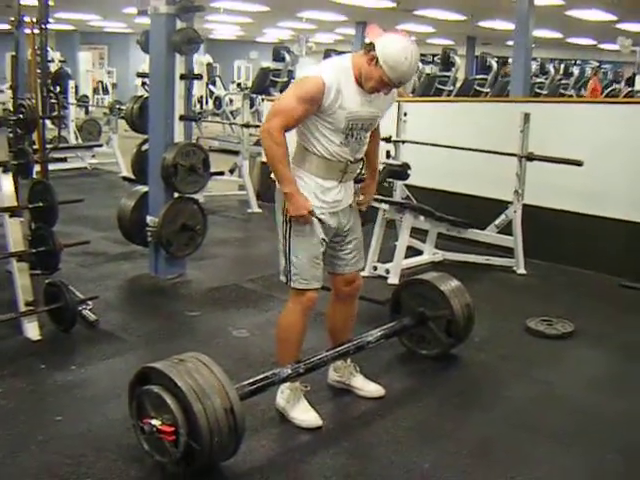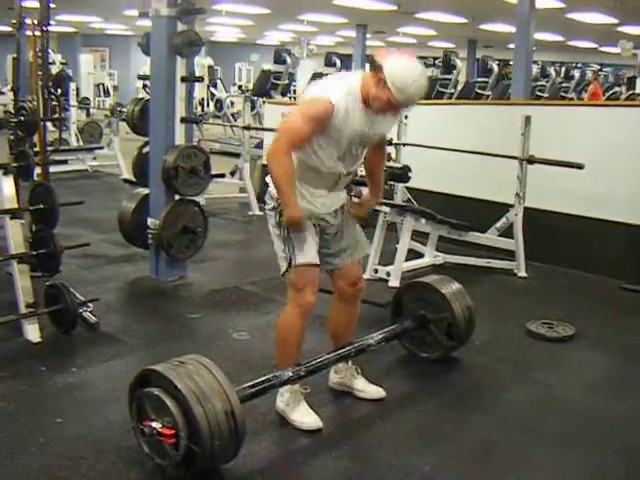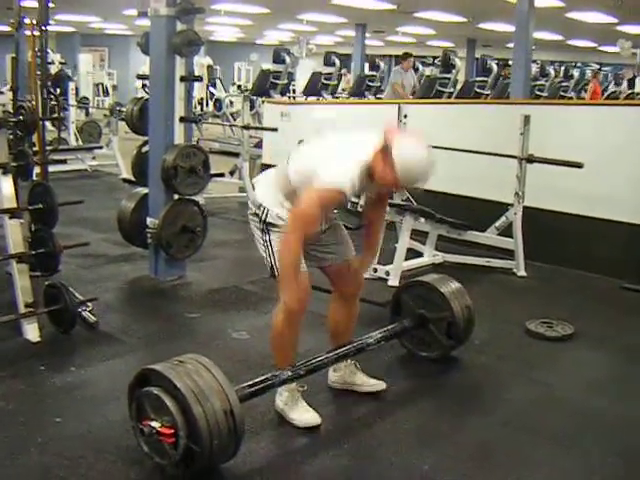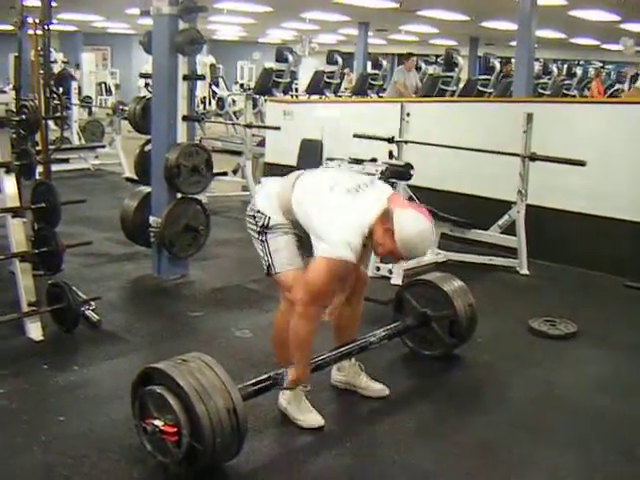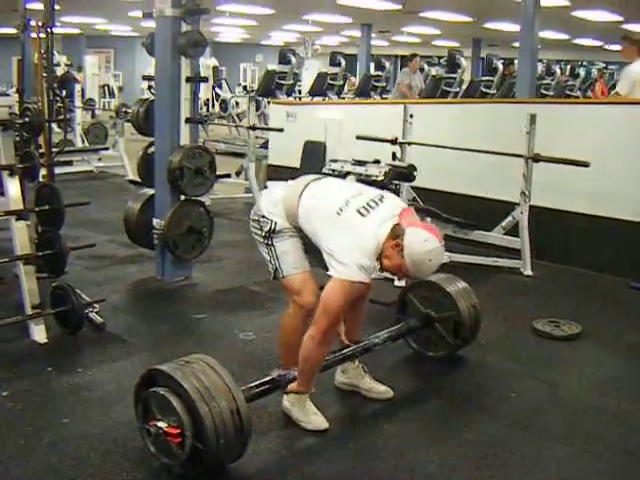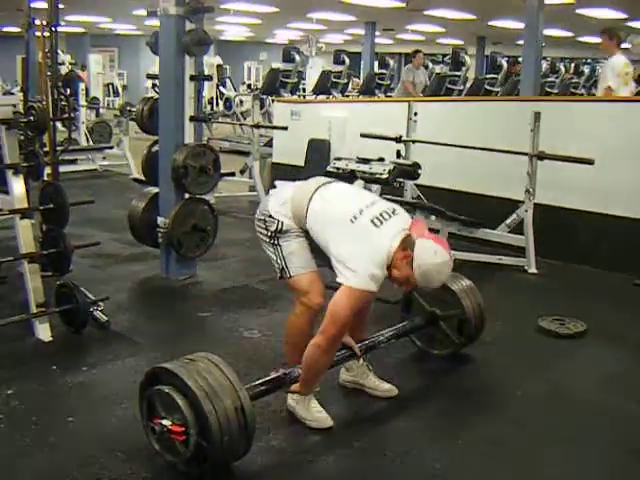
dt=0.2s
person 1, frame 1
left shoulder: (383, 92)
right shoulder: (321, 82)
right elbow: (271, 129)
left wrist: (372, 179)
right wrist: (290, 191)
left hip: (344, 199)
right hip: (306, 199)
left knee: (349, 286)
right knee: (304, 296)
left ankle: (341, 368)
right ankle: (288, 389)
person 1, frame 2
left shoulder: (386, 106)
right shoulder: (329, 100)
right elbow: (279, 149)
left wrist: (375, 193)
right wrist: (291, 206)
left hip: (335, 202)
right hip: (296, 202)
left knee: (351, 286)
right knee: (304, 295)
left ankle: (343, 370)
right ankle: (289, 392)
person 1, frame 3
left shoulder: (382, 161)
right shoulder: (339, 177)
left elbow: (377, 201)
right elbow: (295, 233)
left wrist: (369, 251)
right wrist: (289, 283)
left hip: (314, 213)
right hip: (276, 208)
left knee: (351, 283)
right knee: (298, 296)
left ankle: (342, 369)
right ankle: (287, 391)
person 1, frame 4
left shoulder: (393, 204)
right shoulder: (341, 241)
right elbow: (307, 305)
left wrist: (344, 287)
right wrist: (299, 372)
left hip: (305, 203)
right hip: (270, 210)
left knee: (357, 283)
right knee: (294, 297)
left ankle: (345, 368)
right ankle: (290, 391)
person 1, frame 5
left shoulder: (402, 216)
right shoulder: (357, 261)
right elbow: (320, 332)
right wrist: (302, 386)
left hip: (311, 200)
right hip: (275, 214)
left knee: (361, 287)
right knee: (305, 298)
left ankle: (350, 370)
right ankle: (295, 394)
person 1, frame 6
left shoulder: (408, 227)
right shoulder: (367, 269)
right elbow: (325, 340)
right wrist: (303, 389)
left hip: (317, 200)
right hip: (280, 213)
right knee: (312, 299)
left ankle: (355, 368)
right ankle: (298, 394)
